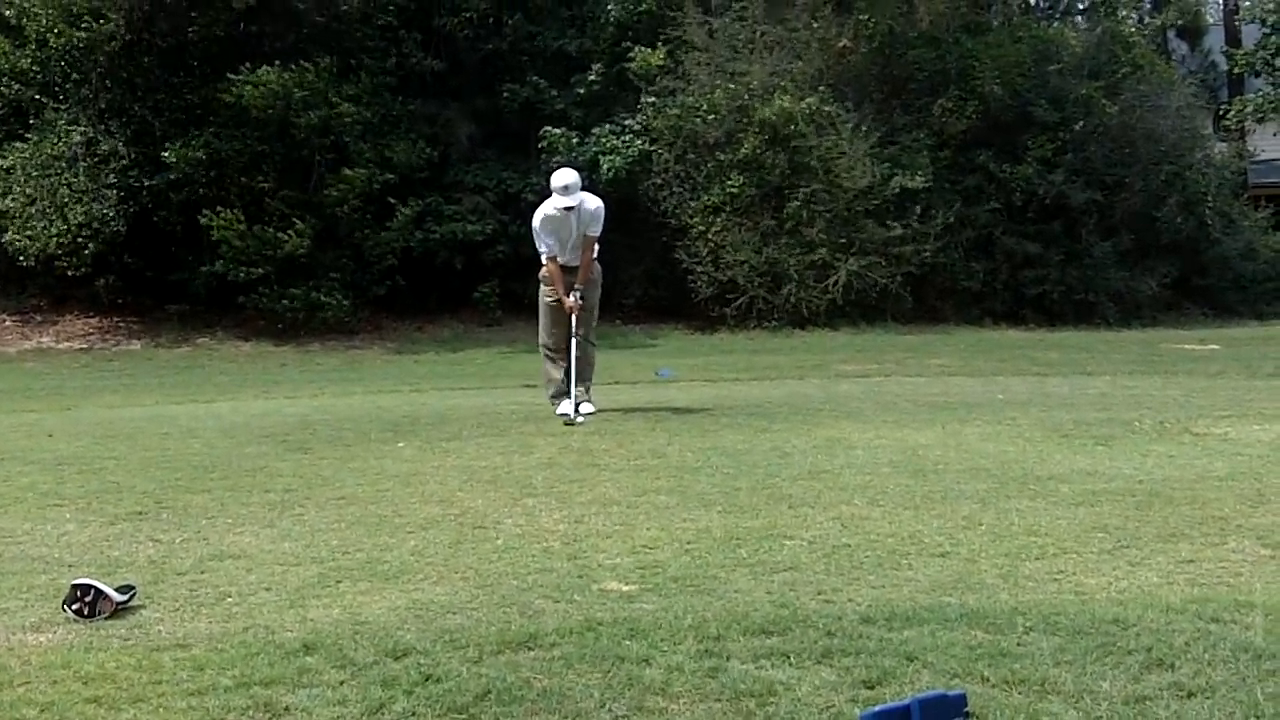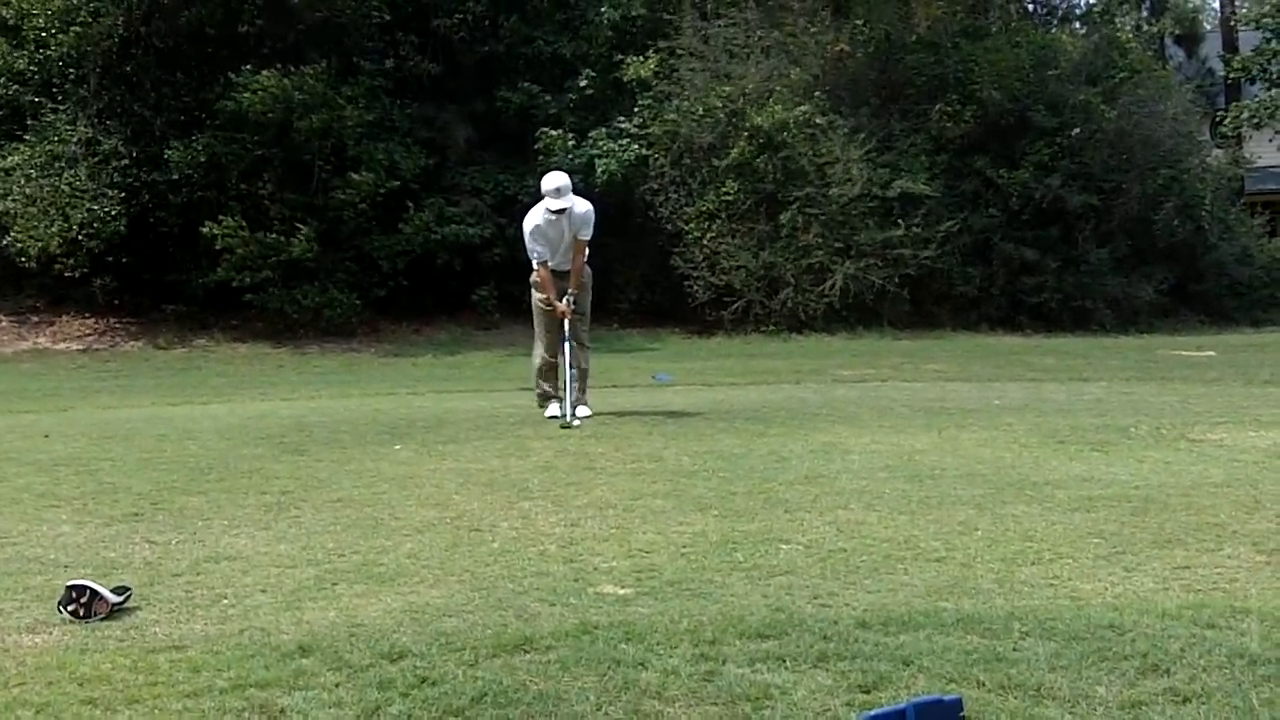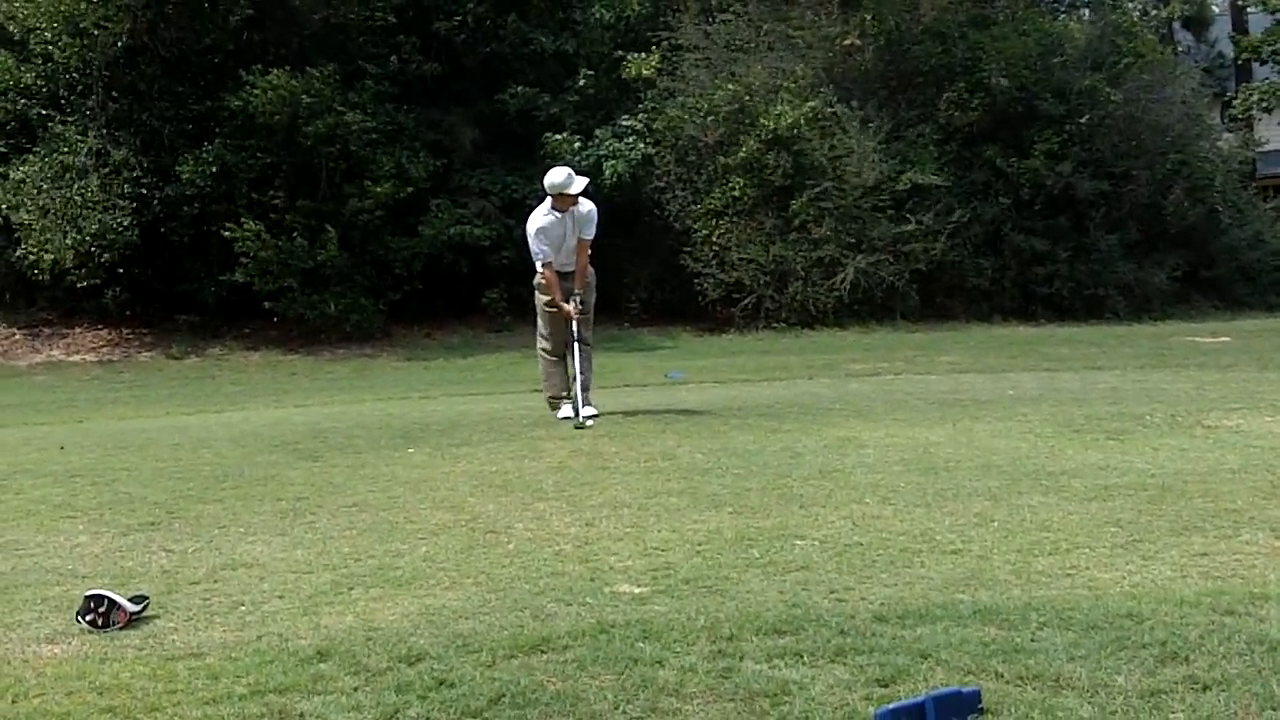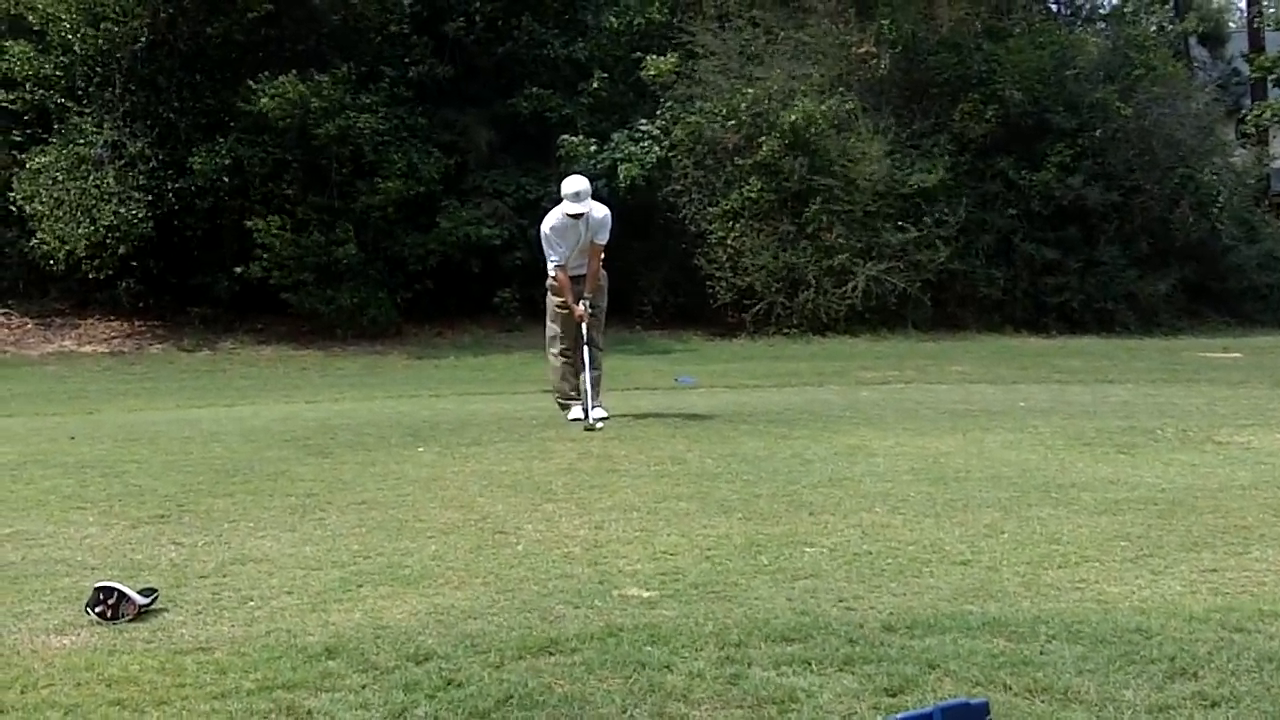
dt=0.4s
person 1, frame 1
left shoulder: (594, 206)
right shoulder: (542, 216)
left elbow: (588, 250)
right elbow: (551, 259)
left wrist: (578, 289)
right wrist: (563, 296)
left hip: (586, 270)
right hip: (555, 272)
left knee: (585, 336)
right knee: (552, 338)
left ankle: (582, 395)
right ankle: (562, 396)
person 1, frame 2
left shoulder: (584, 210)
right shoulder: (533, 221)
left elbow: (579, 254)
right elbow: (542, 264)
left wrist: (570, 293)
right wrist: (554, 301)
left hip: (577, 274)
right hip: (546, 277)
left knee: (579, 339)
right knee: (546, 342)
left ankle: (578, 399)
right ankle: (550, 400)
person 1, frame 3
left shoulder: (587, 209)
right shoulder: (537, 222)
left elbow: (582, 254)
right elbow: (546, 266)
left wrist: (577, 294)
right wrist: (561, 302)
left hip: (581, 275)
right hip: (550, 279)
left knee: (582, 340)
right knee: (551, 344)
left ankle: (583, 399)
right ankle: (561, 401)
person 1, frame 4
left shoulder: (602, 215)
right shoulder: (551, 224)
left elbow: (595, 259)
right elbow: (559, 268)
left wrist: (587, 297)
right wrist: (572, 304)
left hip: (593, 279)
right hip: (561, 281)
left knee: (593, 343)
right knee: (561, 345)
left ankle: (593, 401)
right ankle: (571, 402)
